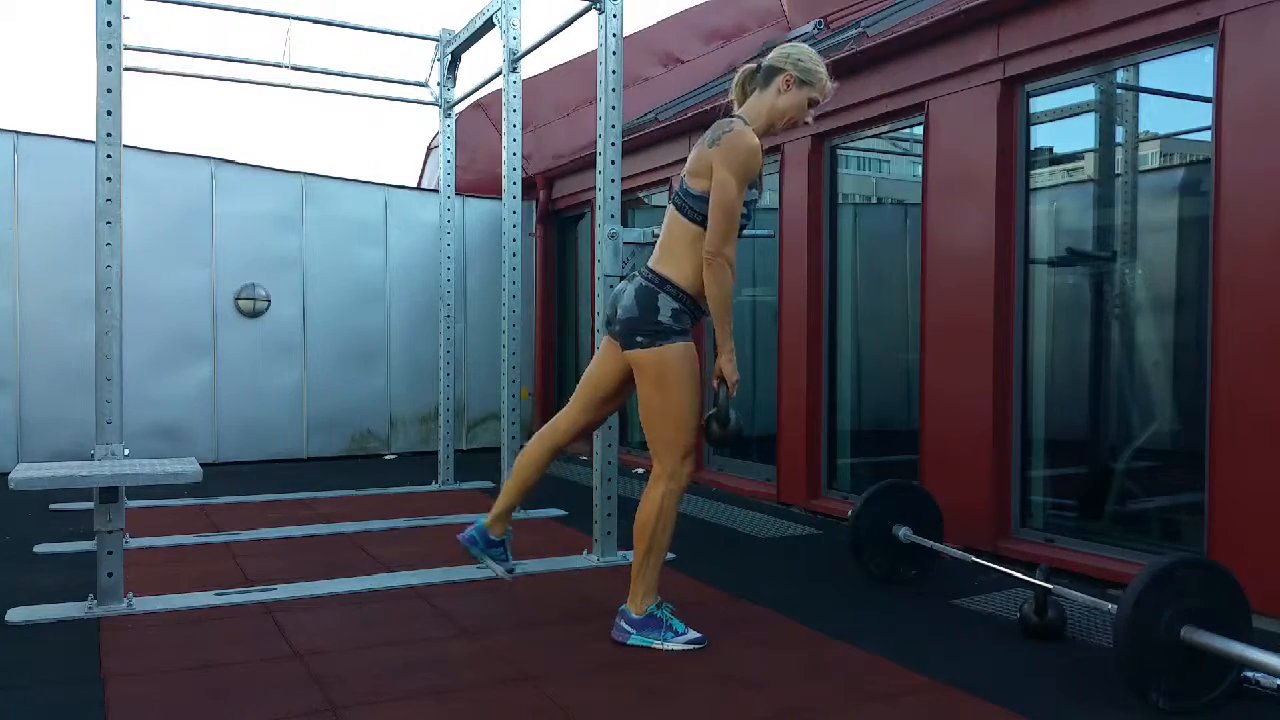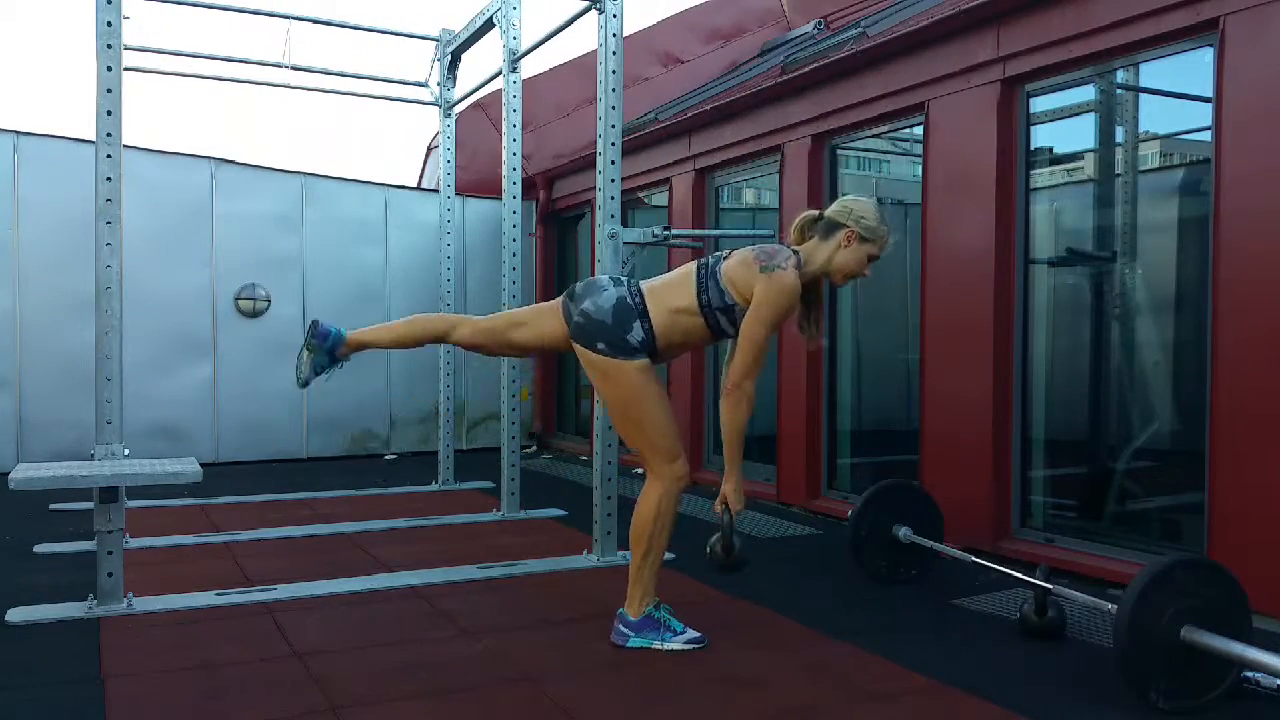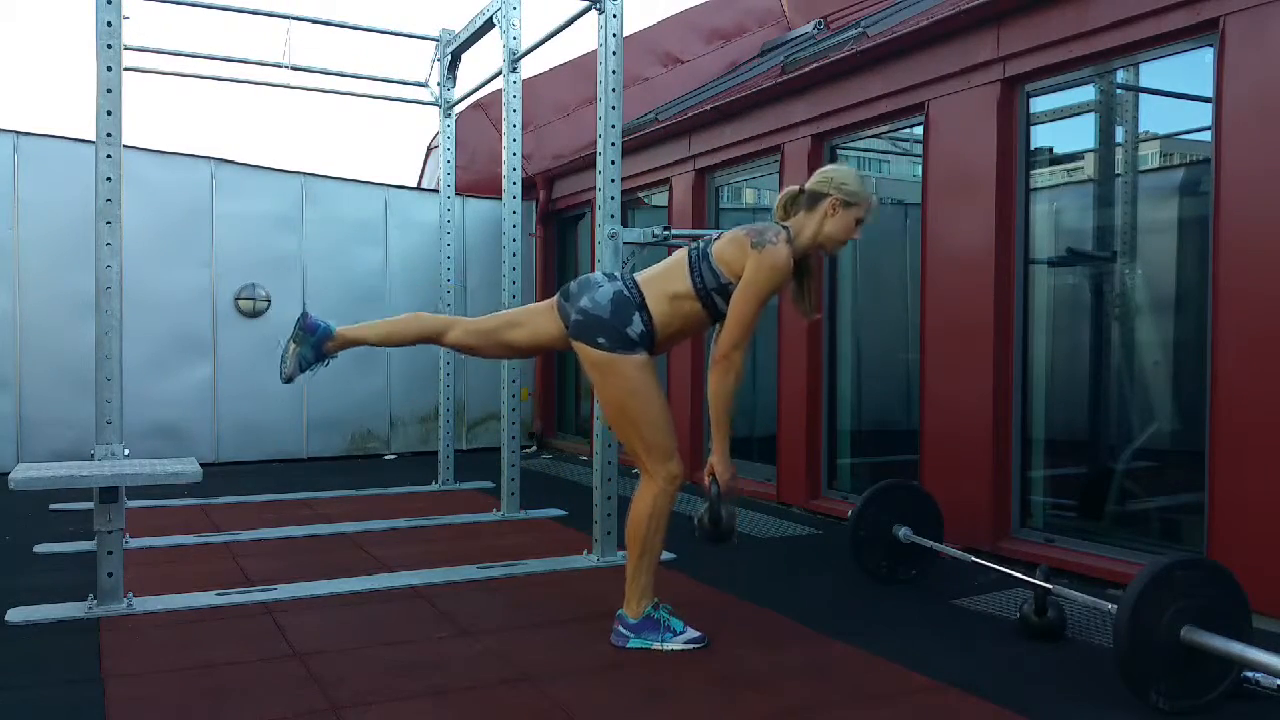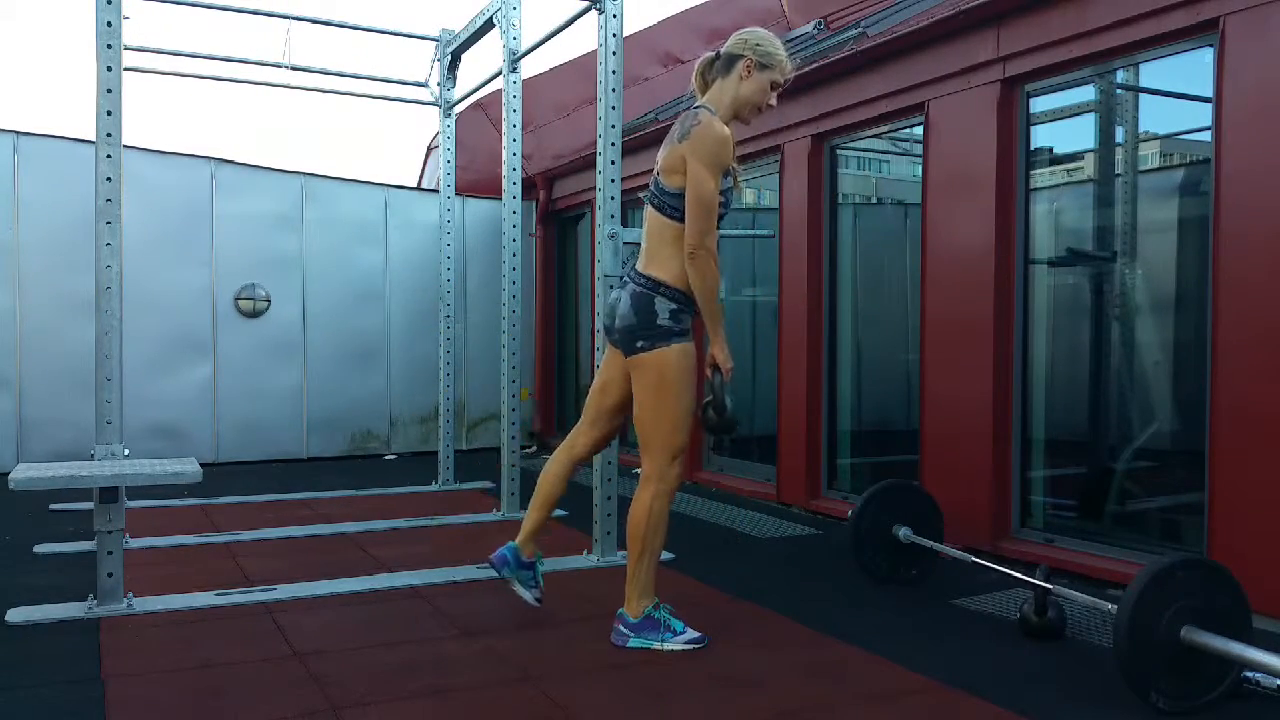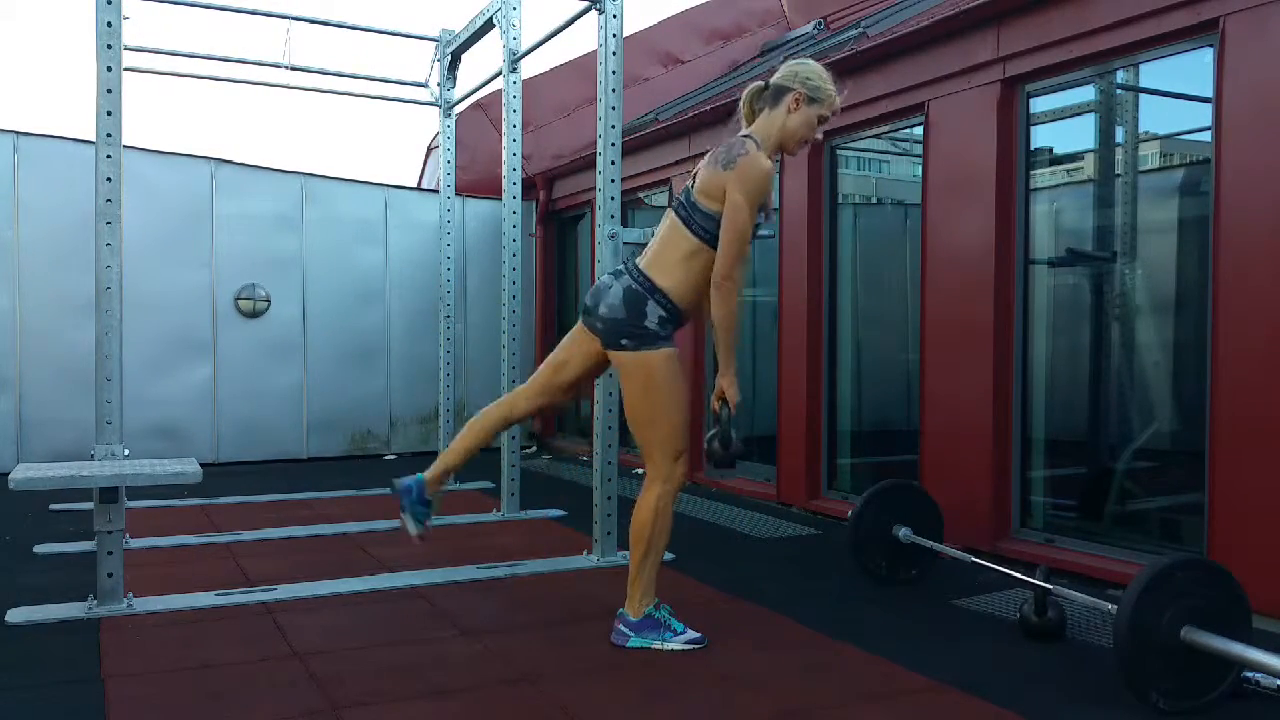
dt=1s
person 1, frame 1
left shoulder: (732, 137)
right shoulder: (741, 141)
right elbow: (716, 257)
left wrist: (718, 346)
right wrist: (726, 351)
left hip: (640, 300)
right hip: (660, 311)
left knee: (570, 423)
right knee: (674, 468)
left ankle: (493, 528)
right ankle: (640, 614)
person 1, frame 2
left shoulder: (782, 267)
right shoulder: (784, 278)
left elbow: (734, 380)
right elbow: (738, 386)
left wrist: (730, 467)
right wrist: (733, 475)
left hip: (601, 304)
right hip: (614, 327)
left knee: (463, 329)
right knee: (669, 472)
left ankle: (336, 342)
right ankle: (636, 617)
person 1, frame 3
left shoulder: (770, 241)
right shoulder: (776, 251)
left elbow: (722, 348)
right elbow: (727, 356)
right wrist: (720, 450)
left hip: (598, 303)
right hip: (614, 324)
left knee: (458, 330)
right knee: (663, 473)
left ankle: (325, 338)
right ankle: (636, 618)
person 1, frame 4
left shoulder: (692, 126)
right shoulder: (711, 132)
right elbow: (698, 249)
left wrist: (701, 331)
right wrist: (717, 338)
left hip: (637, 302)
right hip: (659, 312)
left knee: (587, 437)
right knee: (663, 472)
left ankle: (521, 552)
right ankle: (637, 617)
person 1, frame 5
left shoulder: (735, 151)
right shoulder: (755, 165)
right elbow: (724, 279)
left wrist: (720, 362)
right wrist: (727, 370)
left hip: (619, 296)
right hip: (641, 316)
left knee: (525, 401)
right knee: (668, 470)
left ankle: (424, 486)
right ankle: (637, 617)
